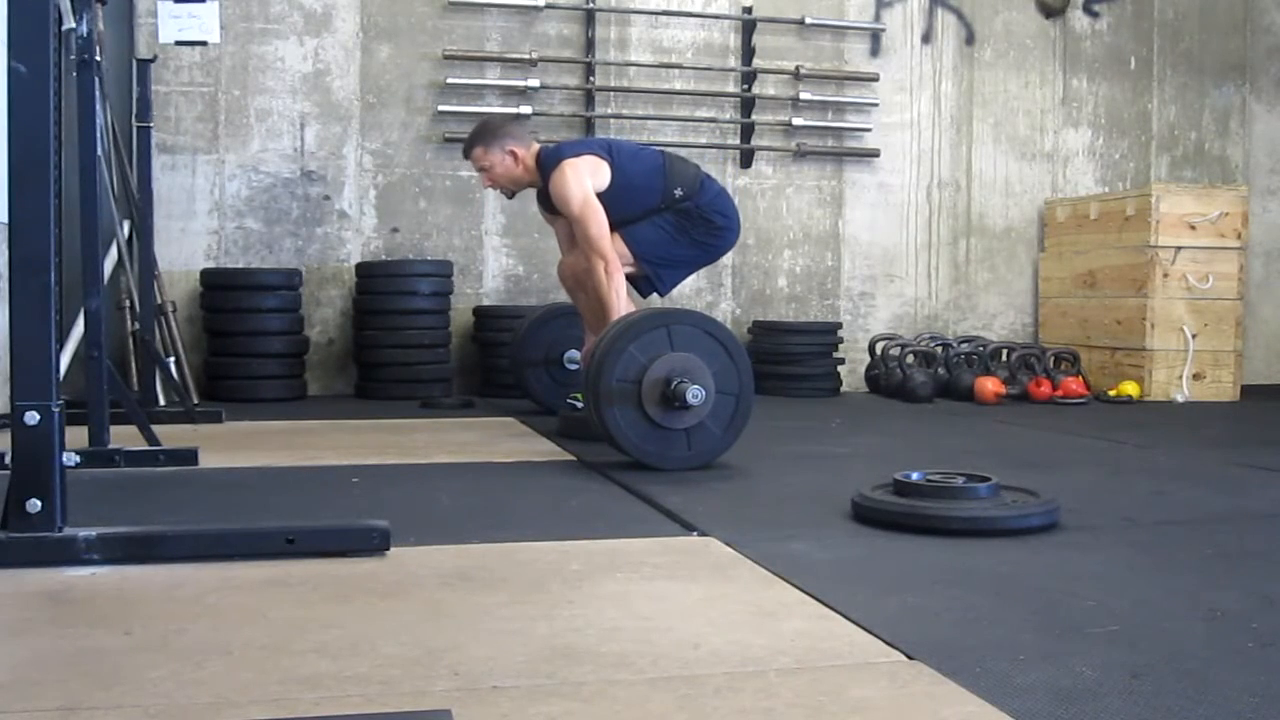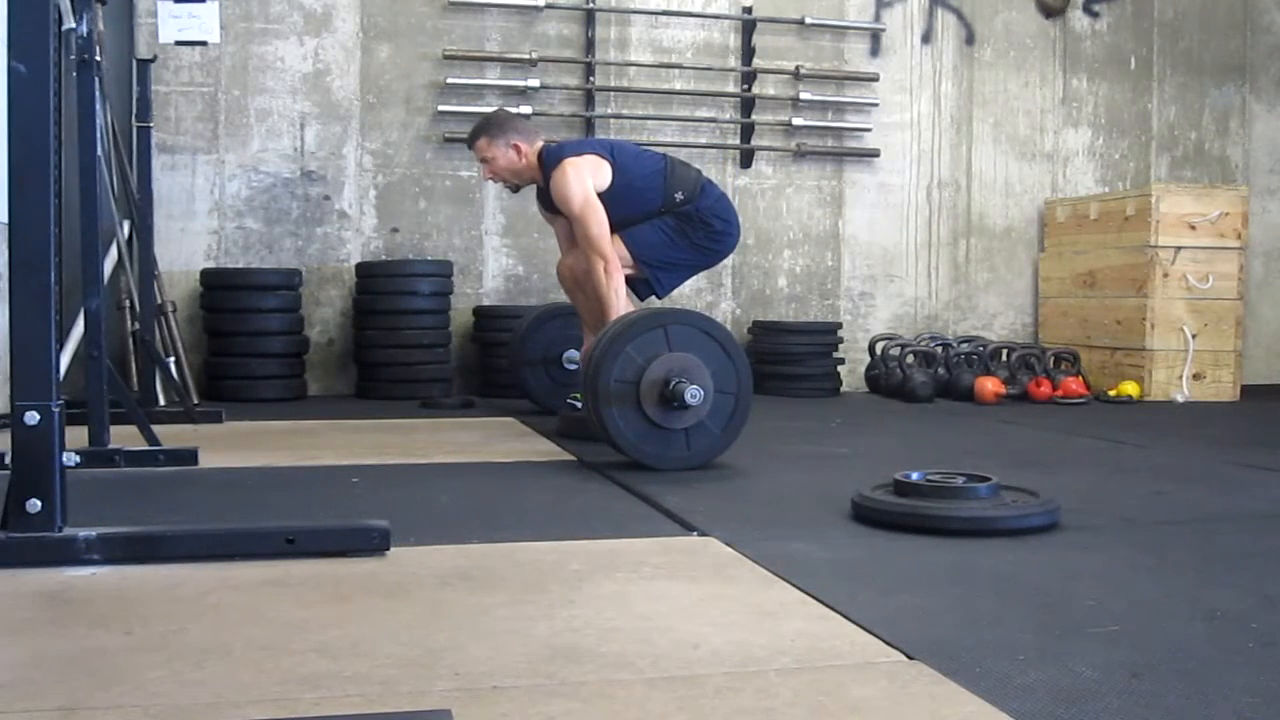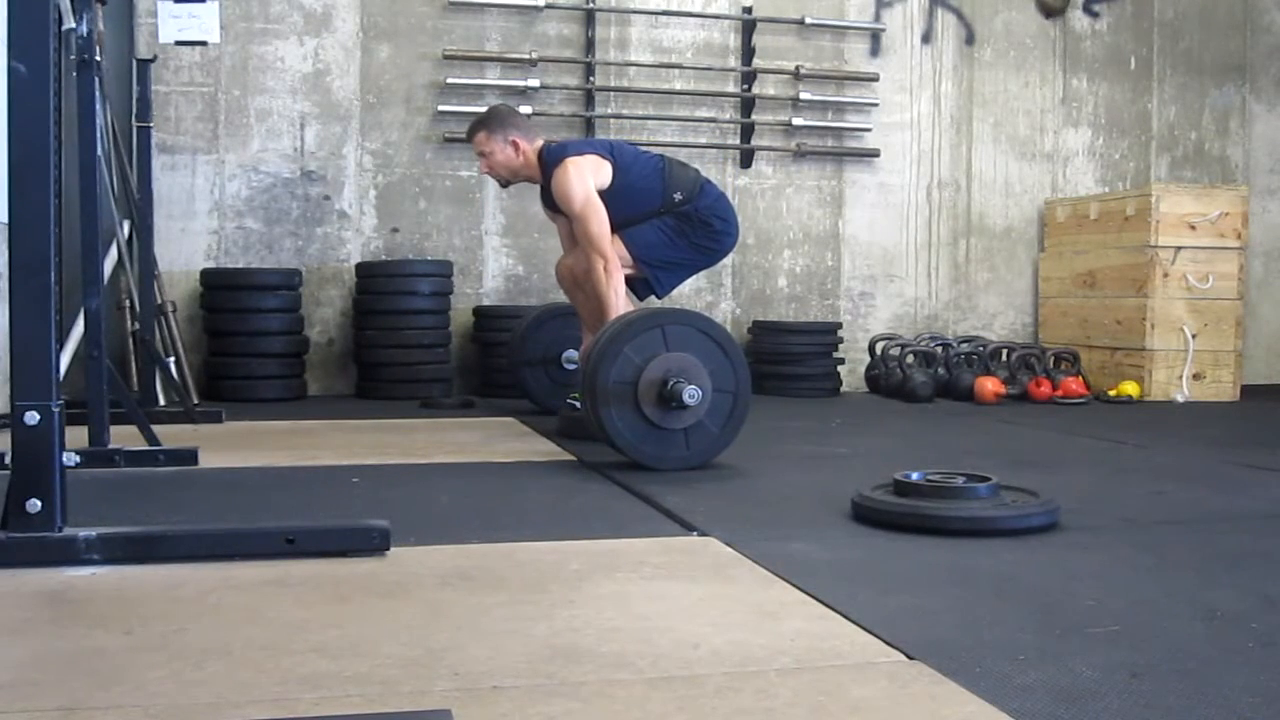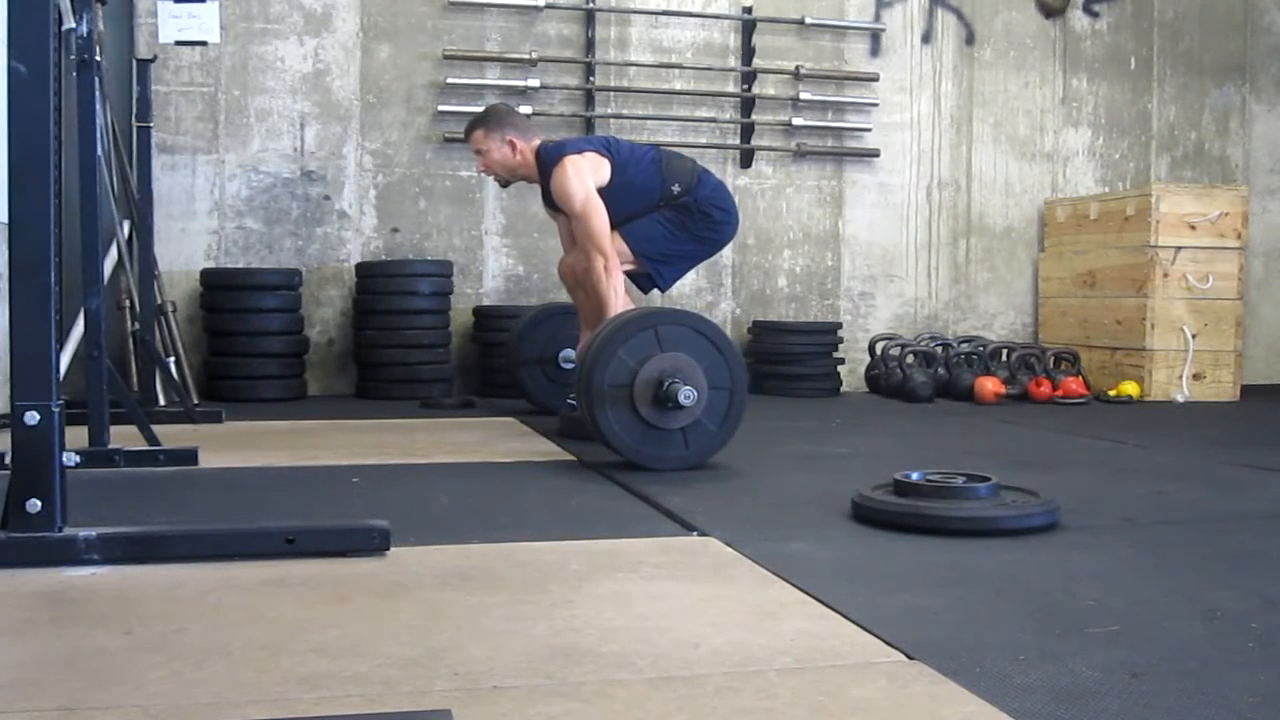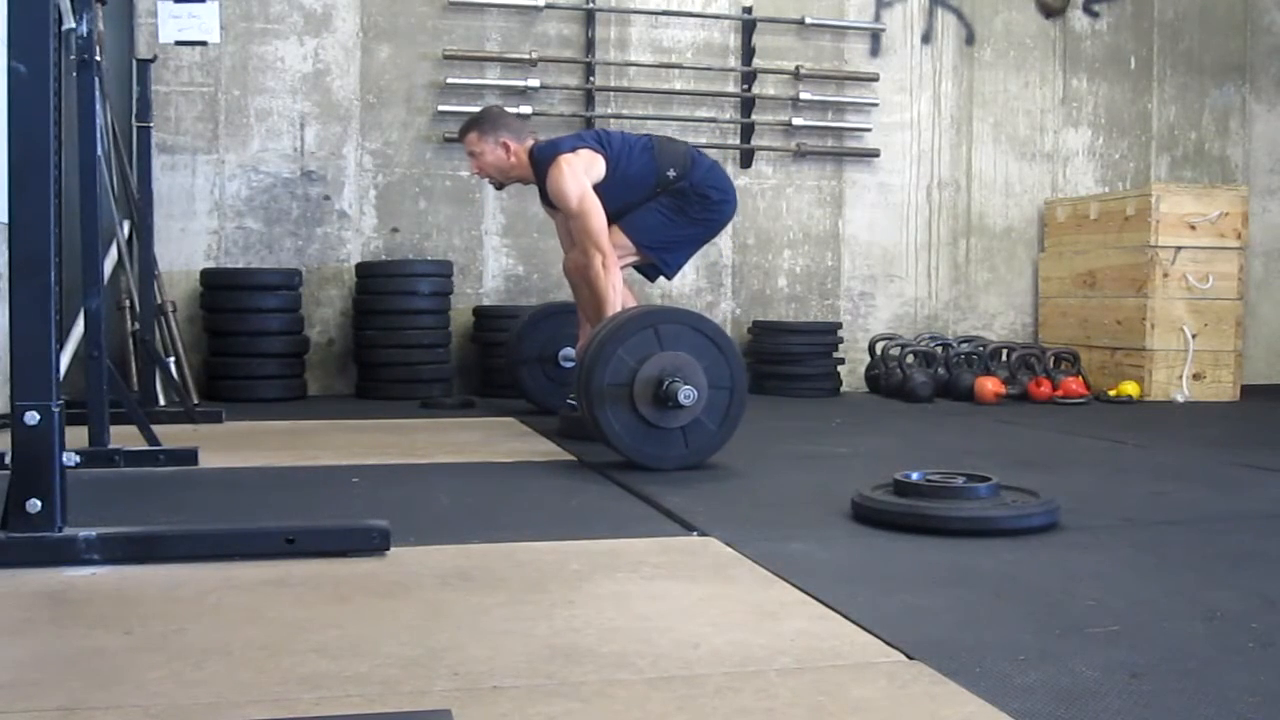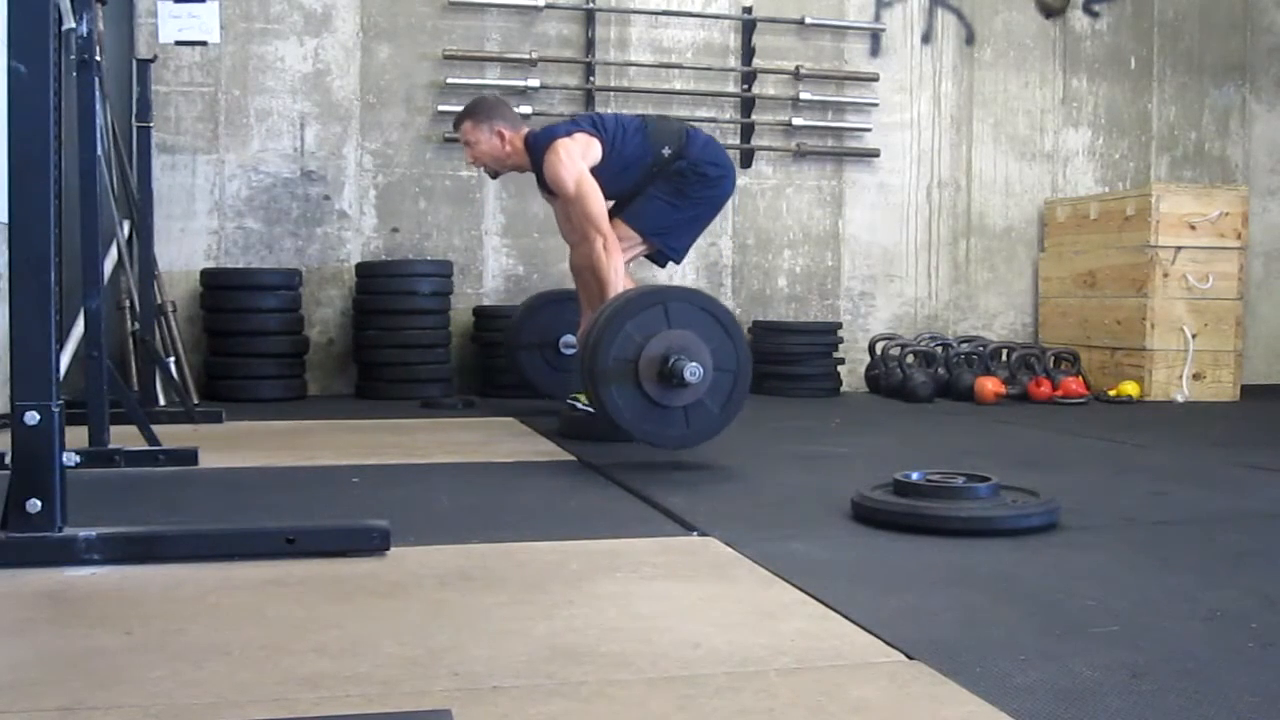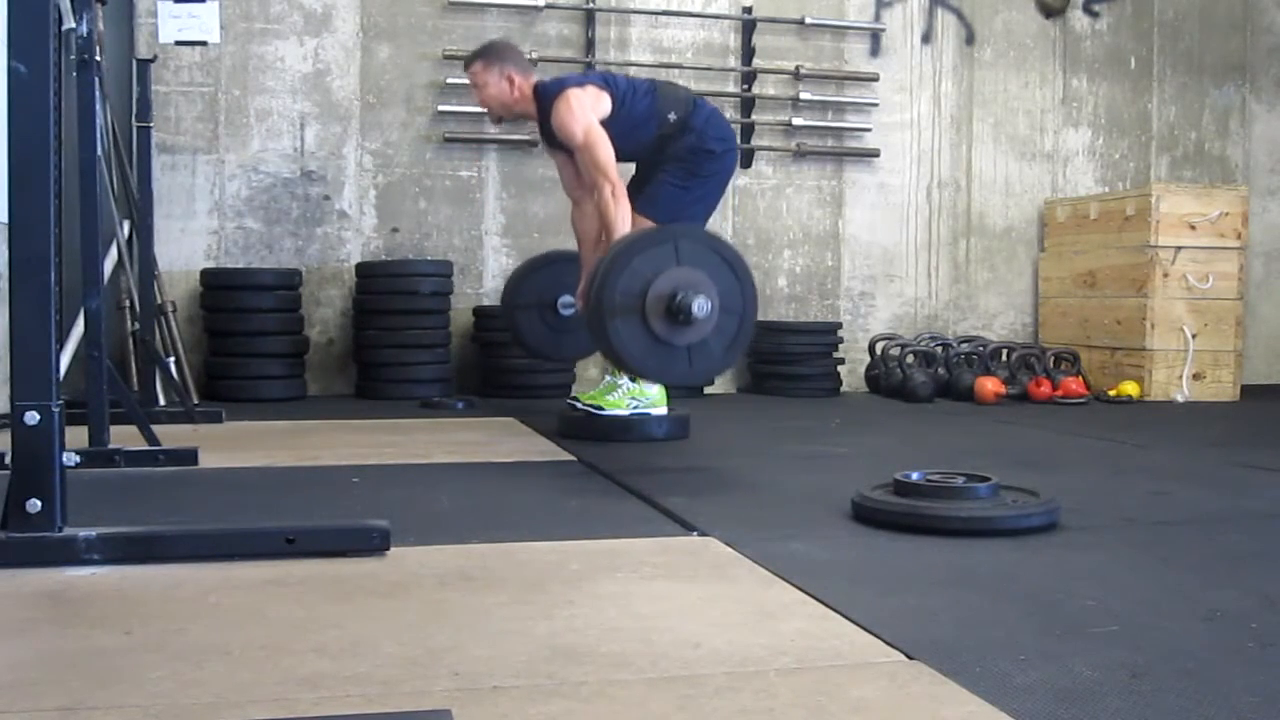
dt=0.4s
person 1, frame 1
left shoulder: (566, 175)
right shoulder: (550, 189)
left elbow: (607, 264)
right elbow: (581, 267)
right wrist: (593, 341)
left hip: (706, 215)
right hip: (691, 212)
left knee: (595, 269)
right knee: (574, 271)
person 1, frame 2
left shoulder: (567, 173)
right shoulder: (549, 188)
left elbow: (606, 263)
right elbow: (580, 265)
right wrist: (592, 341)
left hip: (706, 219)
right hip: (692, 218)
left knee: (592, 268)
right knee: (574, 271)
person 1, frame 3
left shoulder: (568, 172)
right shoulder: (552, 183)
left elbow: (606, 263)
right elbow: (583, 264)
right wrist: (591, 340)
left hip: (705, 219)
right hip: (693, 218)
left knee: (592, 268)
right knee: (573, 271)
person 1, frame 4
left shoulder: (567, 172)
right shoulder: (552, 179)
left elbow: (604, 262)
right elbow: (581, 259)
right wrist: (587, 340)
left hip: (704, 209)
right hip: (686, 207)
left knee: (593, 264)
right knee: (575, 269)
person 1, frame 5
left shoulder: (562, 170)
right shoulder: (550, 178)
left elbow: (602, 259)
right elbow: (580, 257)
right wrist: (587, 337)
left hip: (702, 191)
right hip: (682, 191)
left knee: (594, 262)
right knee: (581, 265)
person 1, frame 6
left shoulder: (558, 156)
right shoulder: (547, 167)
left elbow: (604, 243)
right elbow: (582, 244)
right wrist: (588, 326)
left hip: (701, 168)
right hip: (679, 170)
left knee: (601, 255)
right knee: (588, 259)
person 1, frame 7
left shoulder: (566, 105)
right shoulder: (550, 120)
left elbow: (611, 190)
right elbow: (583, 202)
right wrist: (589, 276)
left hip: (703, 143)
right hip: (672, 149)
left ankle: (645, 387)
right ankle: (625, 377)
